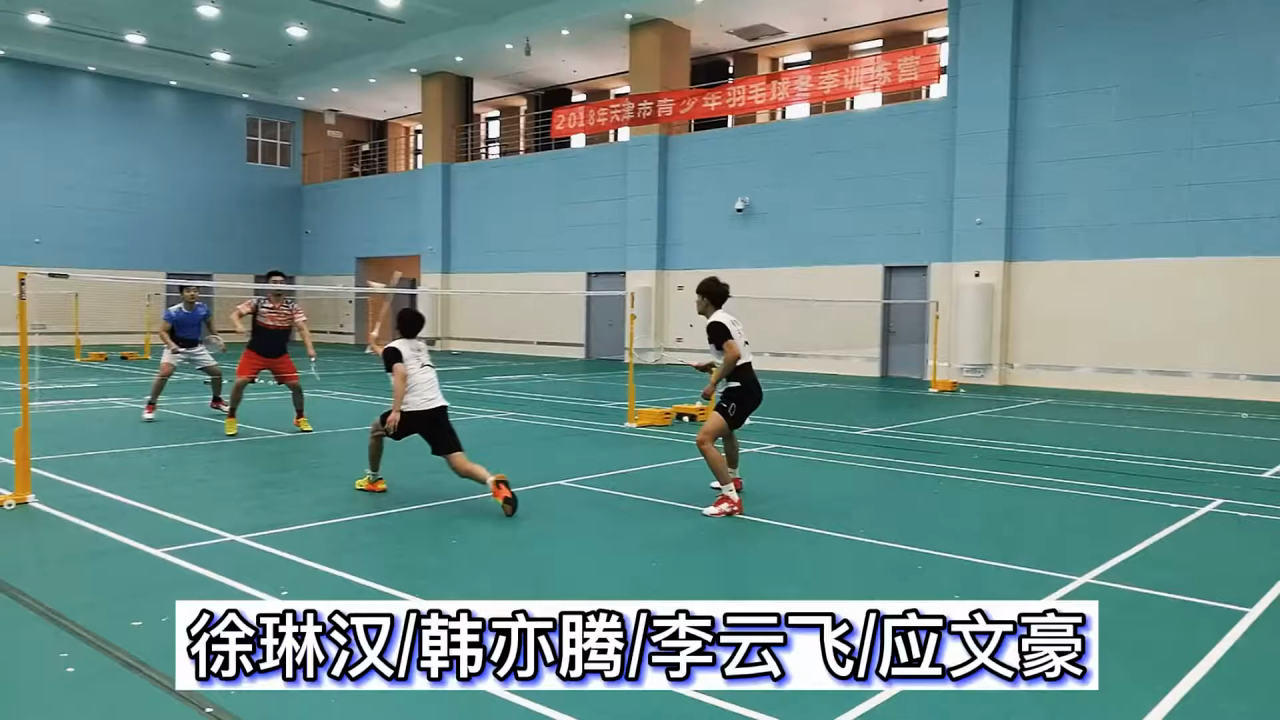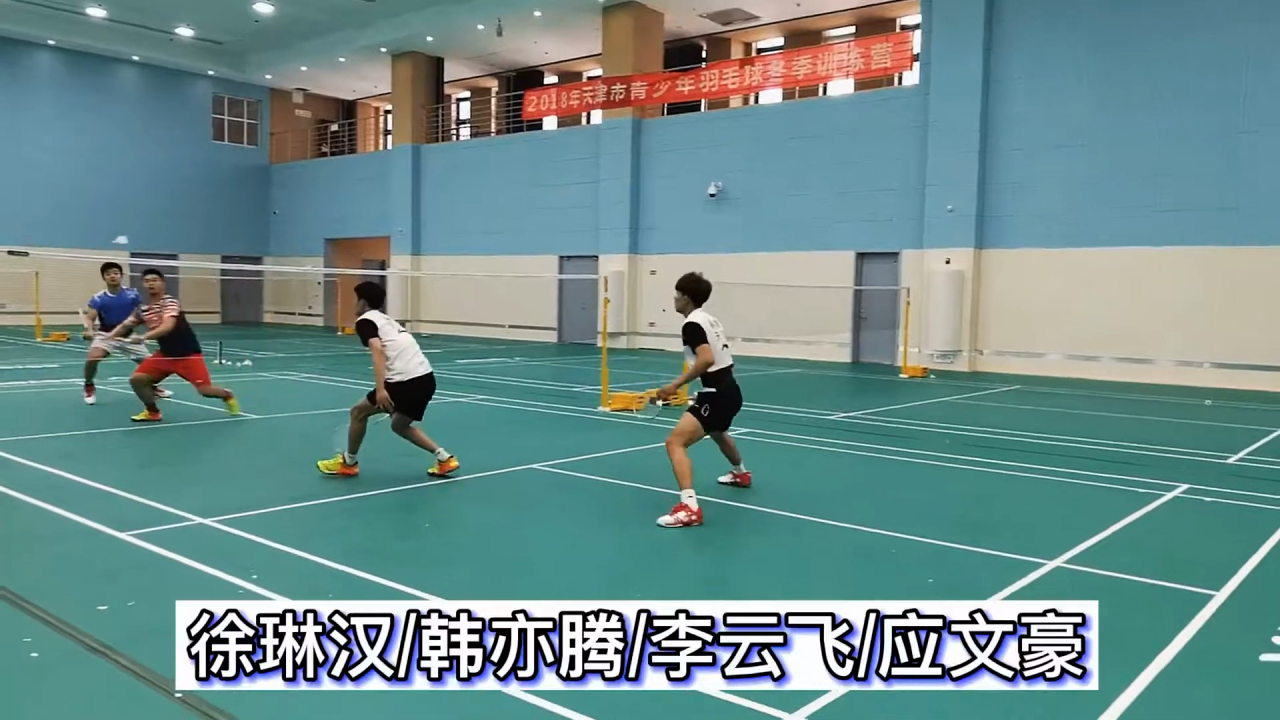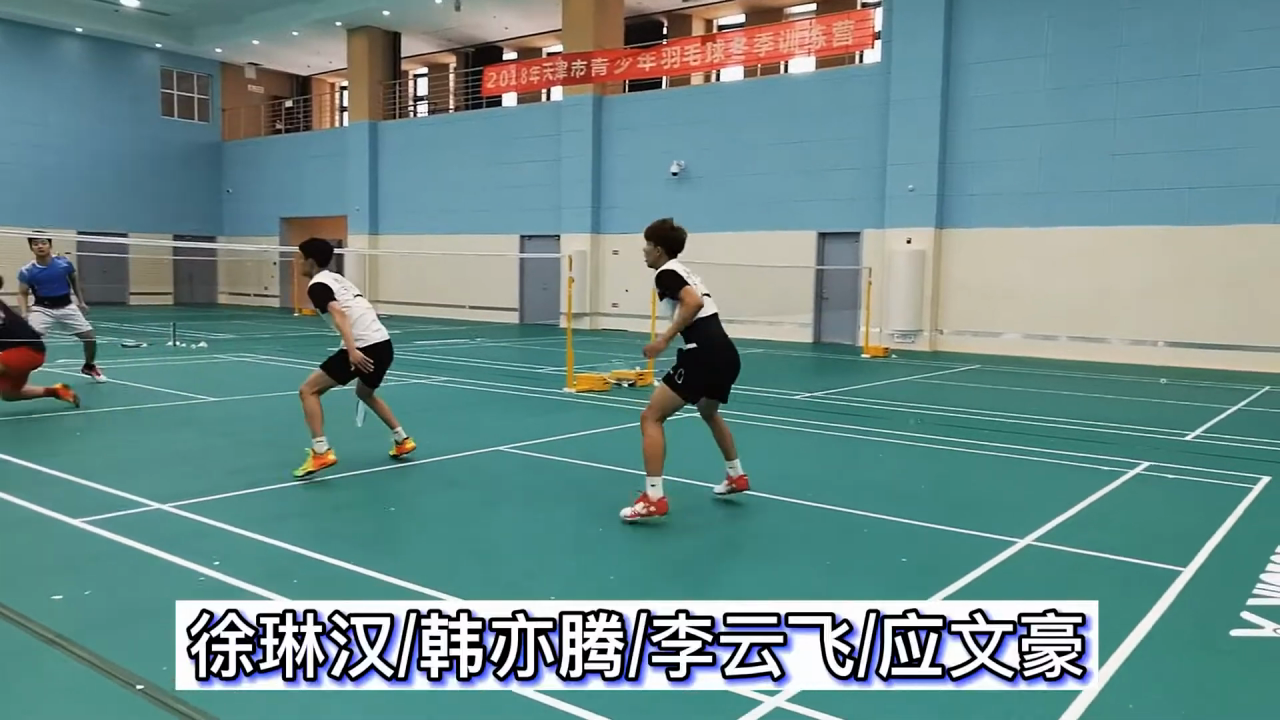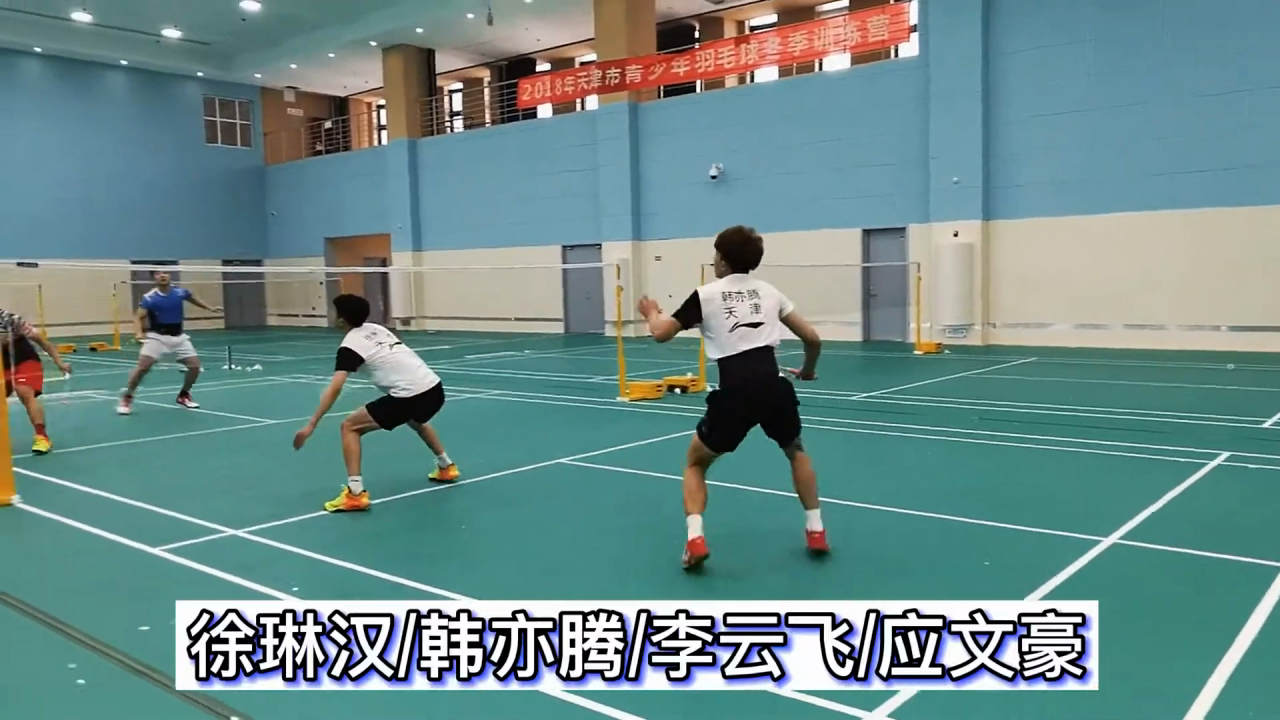
dt=0.4s
person 1, frame 1
left shoulder: (715, 324)
right shoulder: (728, 319)
left elbow: (733, 355)
left wrist: (712, 383)
right wrist: (712, 365)
left hip: (740, 391)
right hip: (749, 388)
left knee: (704, 439)
right knee: (727, 432)
left ankle: (731, 499)
right ankle: (732, 478)
person 1, frame 2
left shoulder: (692, 325)
right shoulder: (710, 319)
left elbow: (706, 360)
left wrist: (677, 384)
left hip: (718, 396)
right hip: (730, 392)
left knee: (676, 441)
right knee: (716, 432)
left ankle: (690, 507)
right ankle: (740, 473)
person 1, frame 3
left shoulder: (667, 273)
right shoulder: (685, 272)
left elbow: (694, 302)
left wrist: (664, 338)
left hip: (703, 354)
right hip: (726, 352)
left knee: (651, 418)
right knee: (709, 412)
left ankle: (654, 498)
right ankle: (735, 476)
person 1, frame 4
left shoulder: (705, 295)
right shoulder: (770, 292)
left elbow: (662, 334)
right elbow: (812, 338)
left wrist: (651, 314)
right wrist: (809, 369)
left hip: (733, 392)
right hip: (774, 387)
left knee: (695, 465)
right knee: (796, 453)
left ankle: (695, 539)
right ankle: (815, 531)
person 2, frame 1
left shoulder: (393, 348)
right shoulder: (421, 347)
left elbow: (400, 376)
left wrist: (396, 410)
right wrist: (376, 346)
left hip: (412, 412)
right hip: (438, 410)
left knee: (377, 430)
right knee: (460, 465)
left ankle: (373, 479)
right ankle: (494, 483)
person 2, frame 2
left shoulder: (364, 321)
right shoulder: (386, 319)
left elbow: (378, 350)
left wrist: (380, 389)
right wrist: (387, 386)
left hip: (406, 381)
right hip: (426, 378)
left knee: (359, 412)
right knee: (400, 425)
left ankle: (347, 462)
right ankle: (444, 458)
person 2, frame 3
left shoulder: (317, 286)
right shoulder: (337, 279)
left elbow: (339, 314)
left wrist: (352, 349)
left hip: (362, 348)
right hip: (383, 343)
left knee: (308, 391)
right knee: (365, 393)
left ankle: (321, 452)
right ankle: (402, 441)
person 2, frame 4
left shoulder: (349, 346)
right shoulder: (378, 329)
left elbow: (335, 387)
left wrist: (311, 425)
left hip: (409, 396)
right hip: (434, 389)
left knee: (350, 427)
right knee: (417, 421)
left ankle: (356, 494)
right ankle: (446, 466)
